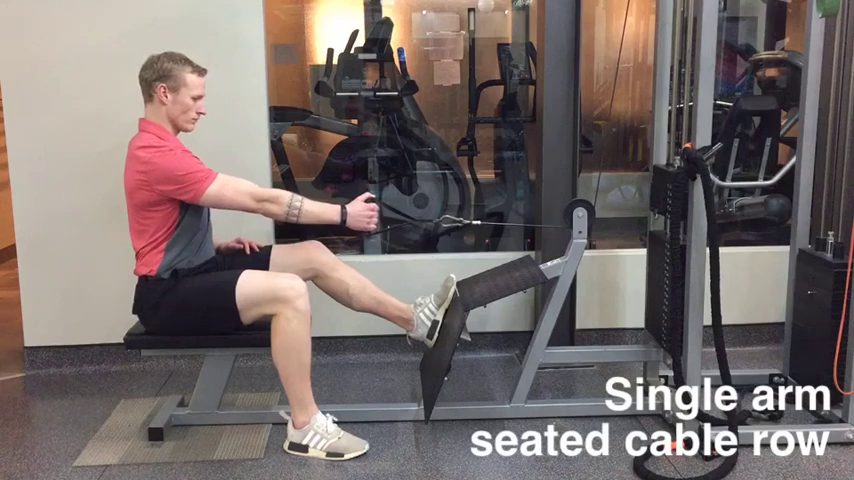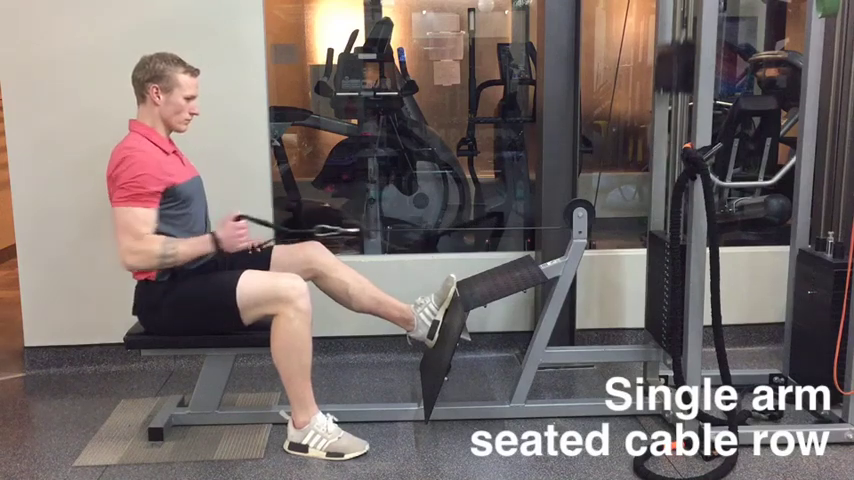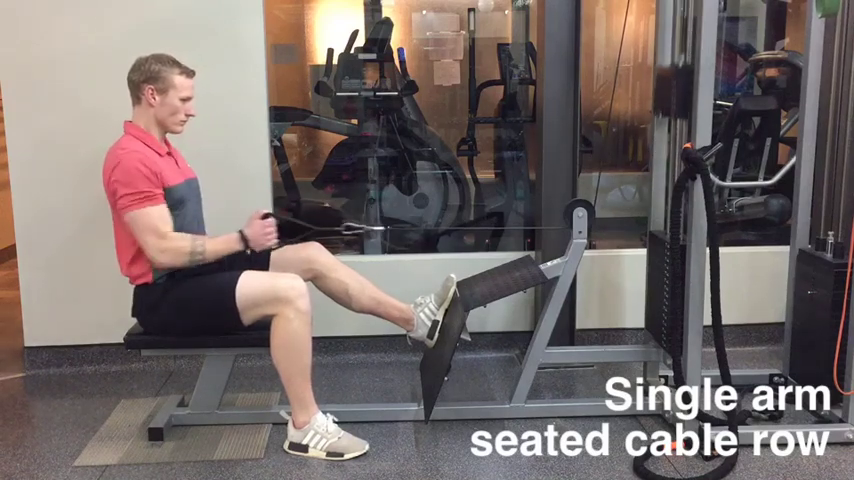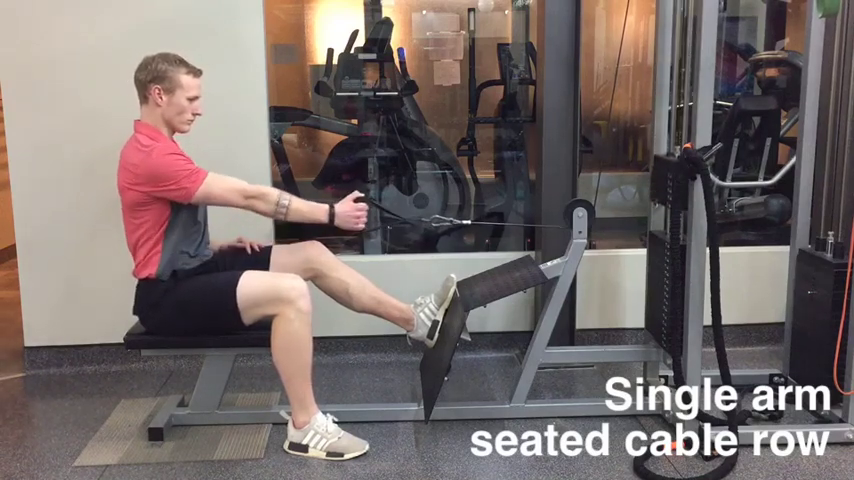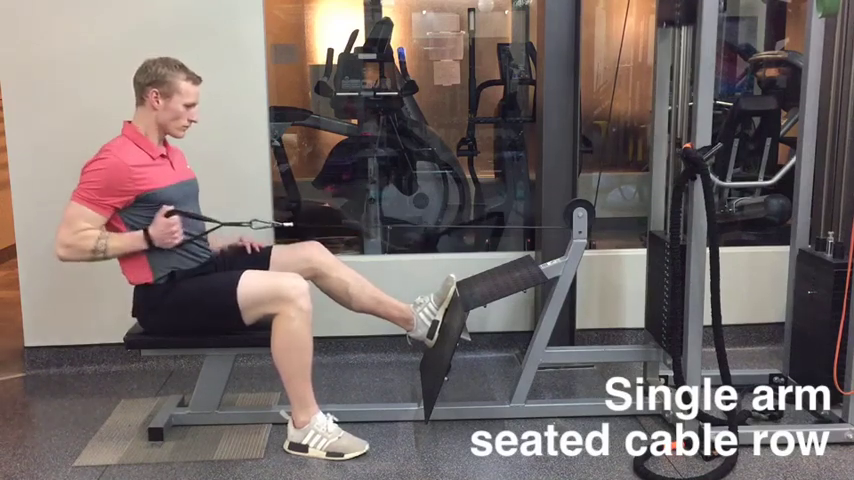
dt=1s
person 1, frame 1
left shoulder: (158, 146)
right shoulder: (158, 156)
right elbow: (260, 200)
left wrist: (218, 245)
right wrist: (343, 214)
left hip: (193, 271)
right hip: (168, 294)
left knee: (312, 255)
right knee: (290, 292)
left ankle: (414, 319)
right ankle: (305, 427)
person 1, frame 2
left shoulder: (161, 148)
right shoulder: (137, 158)
right elbow: (135, 252)
left wrist: (223, 241)
right wrist: (215, 242)
left hip: (199, 270)
right hip: (167, 294)
left knee: (312, 255)
right knee: (290, 292)
left ankle: (415, 321)
right ankle: (305, 427)
person 1, frame 3
left shoulder: (160, 149)
right shoulder: (131, 159)
right elbow: (163, 251)
left wrist: (233, 244)
right wrist: (243, 239)
left hip: (192, 273)
right hip: (166, 295)
left knee: (310, 255)
right knee: (290, 291)
left ankle: (416, 320)
right ankle: (305, 426)
person 1, frame 4
left shoulder: (157, 146)
right shoulder: (151, 156)
right elbow: (249, 197)
left wrist: (220, 246)
right wrist: (332, 213)
left hip: (193, 269)
right hip: (167, 294)
left knee: (312, 255)
right knee: (290, 293)
left ankle: (415, 320)
right ankle: (305, 427)
person 1, frame 5
left shoulder: (169, 152)
right shoulder: (115, 162)
right elbow: (69, 243)
left wrist: (219, 244)
right wrist: (149, 236)
left hip: (200, 269)
right hip: (166, 295)
left knee: (311, 254)
right knee: (290, 291)
left ankle: (416, 320)
right ankle: (305, 426)
